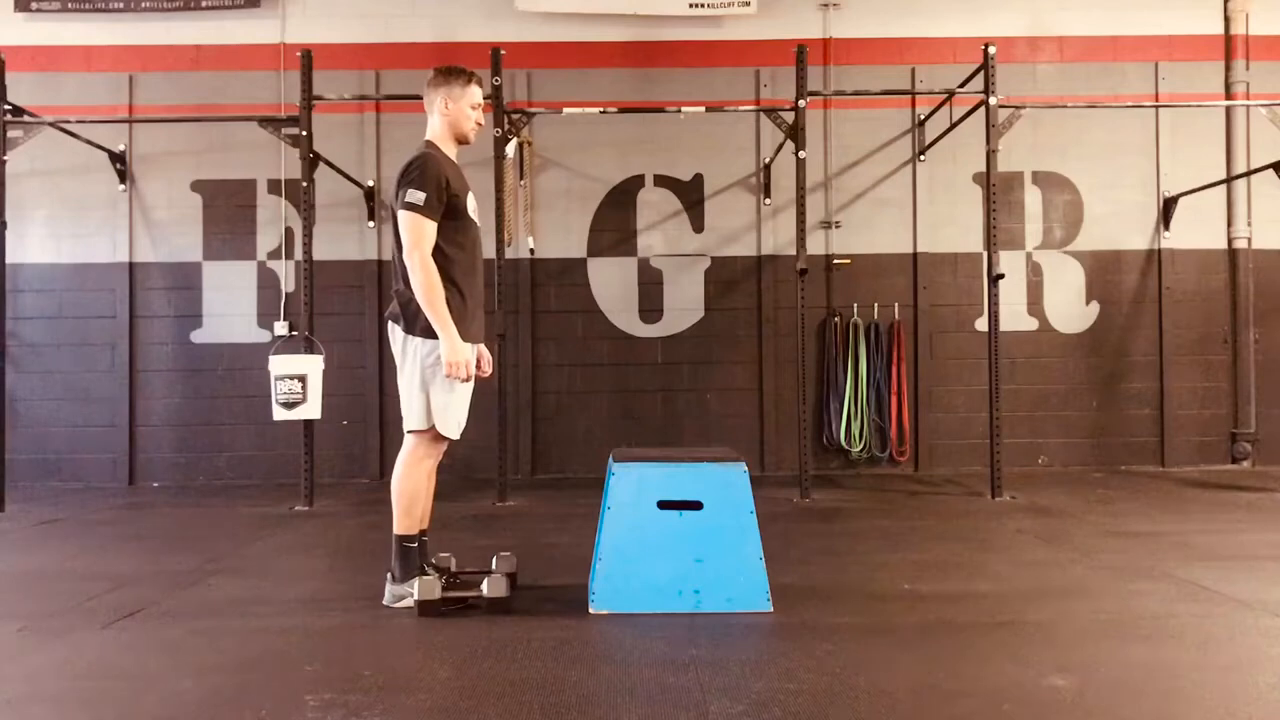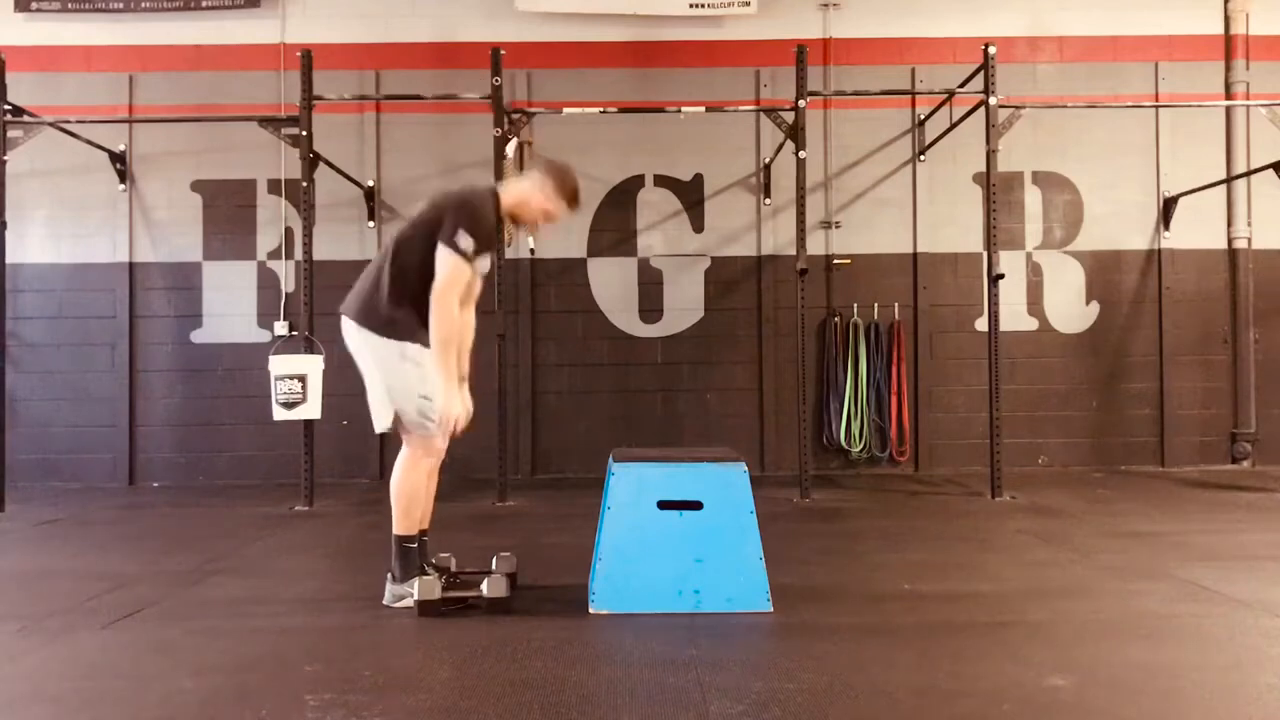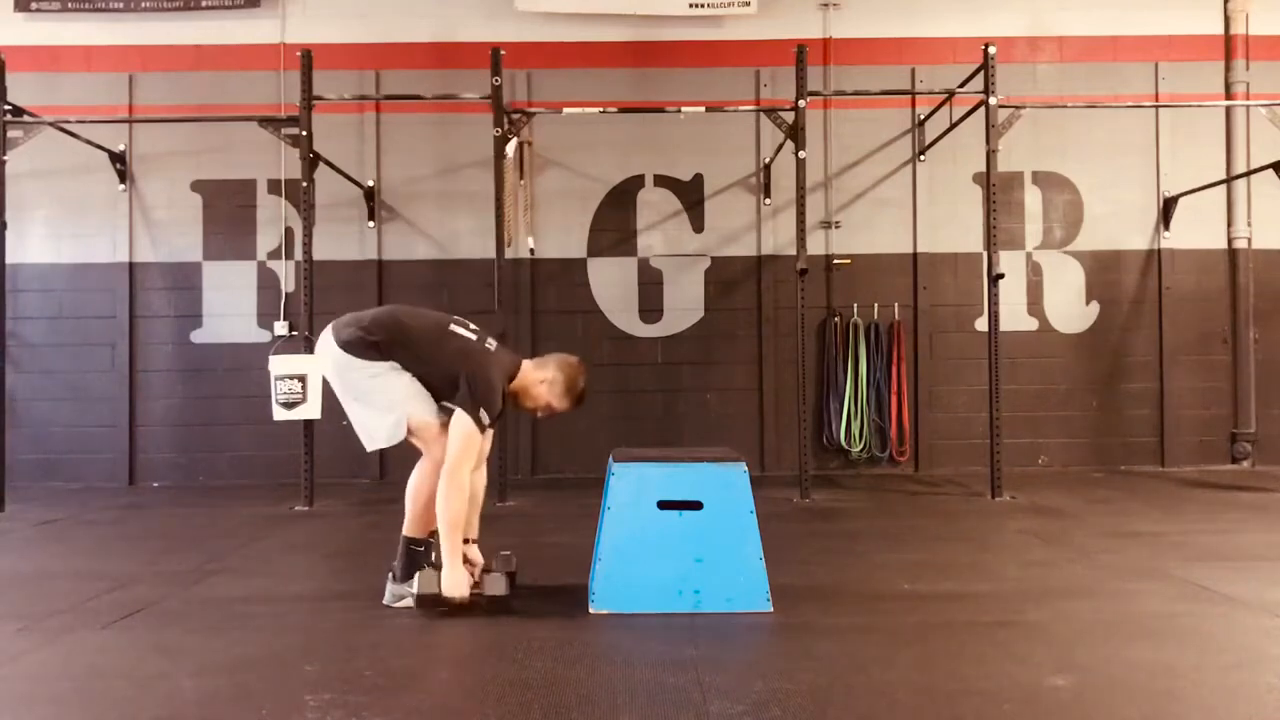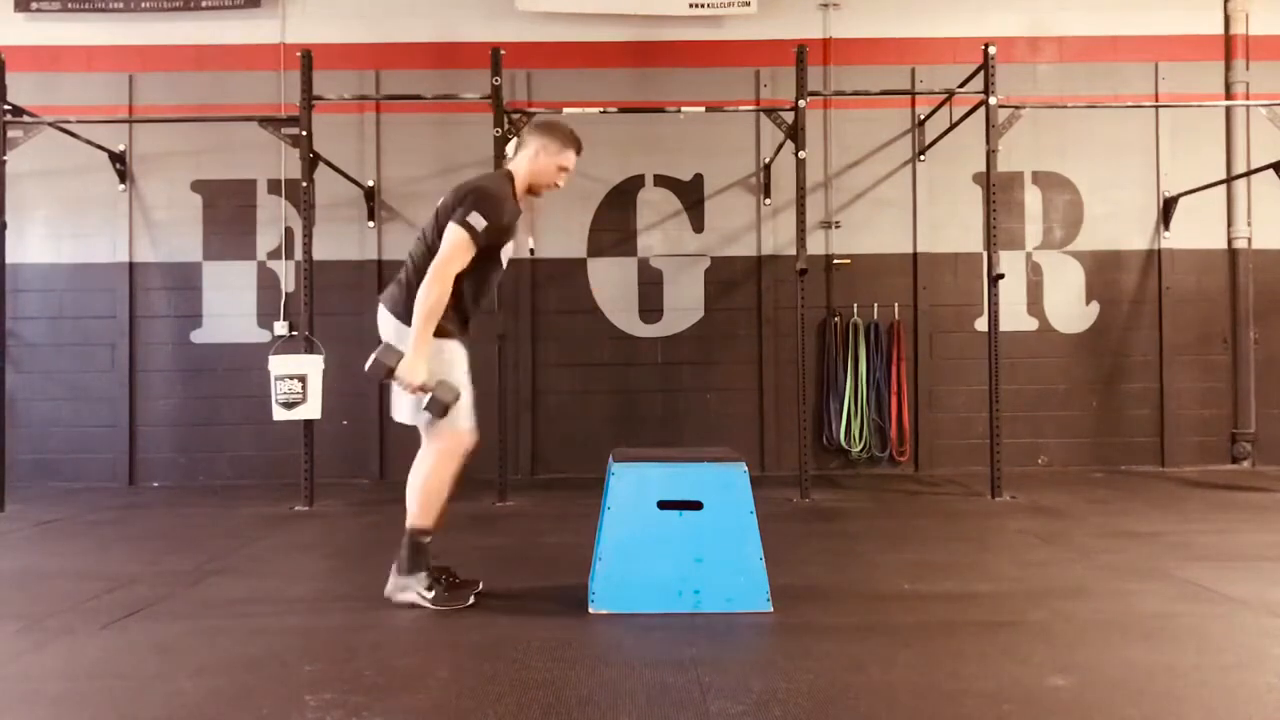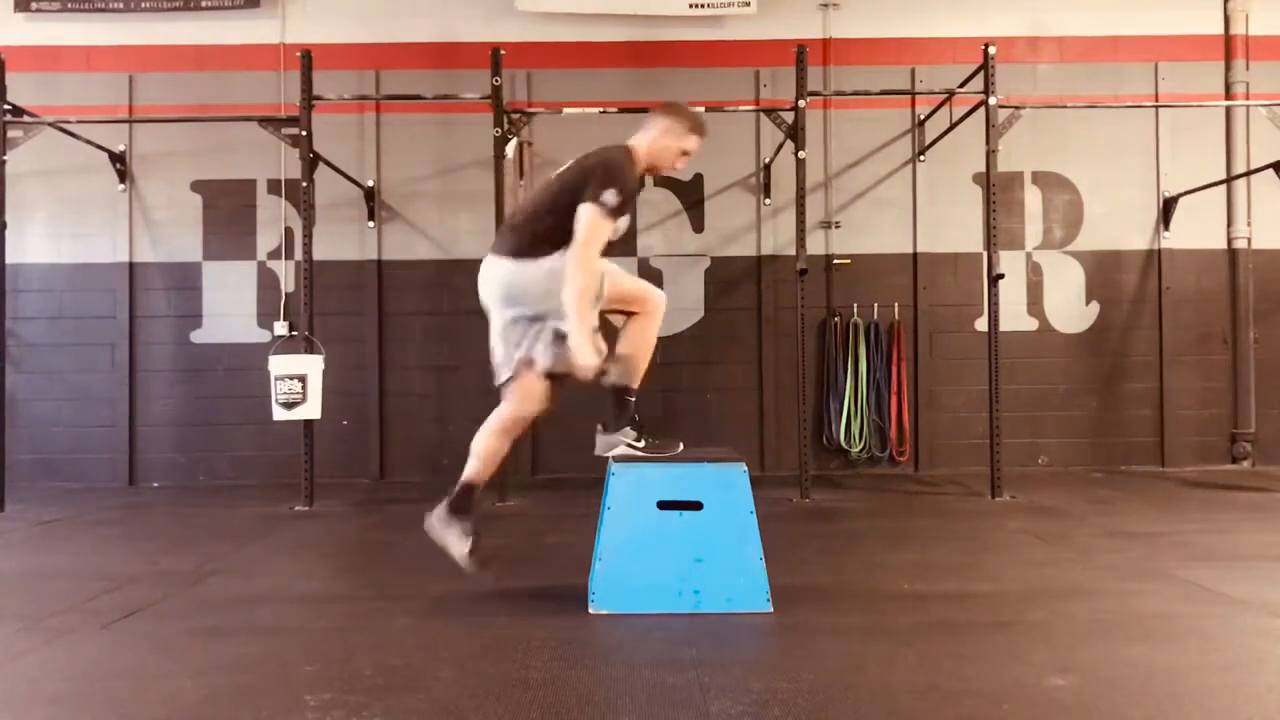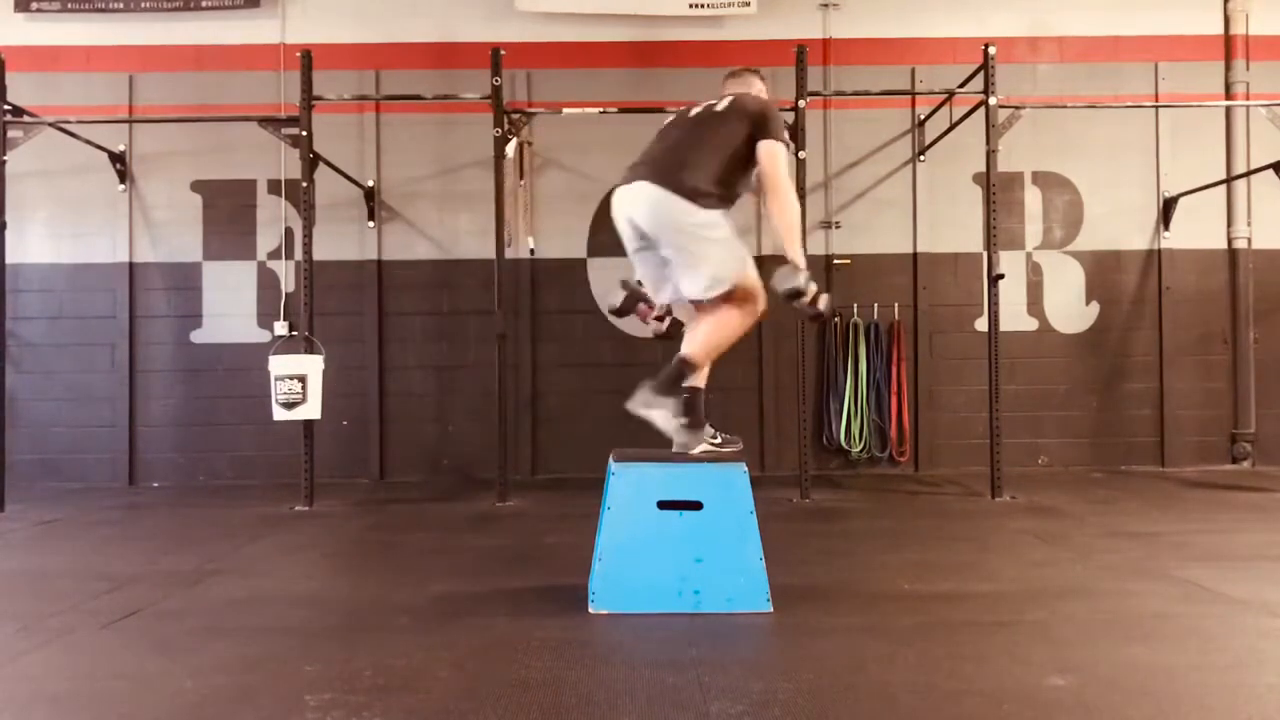
dt=0.7s
person 1, frame 1
left shoulder: (449, 172)
right shoulder: (425, 169)
right elbow: (417, 258)
left wrist: (473, 338)
right wrist: (448, 337)
left hip: (452, 334)
right hip: (432, 334)
left knee: (432, 444)
right knee: (424, 443)
left ankle: (418, 564)
right ankle: (403, 575)
person 1, frame 2
left shoulder: (487, 221)
right shoulder: (474, 213)
left elbow: (464, 307)
right elbow: (444, 301)
left wrist: (462, 384)
right wrist: (449, 387)
left hip: (397, 324)
right hip: (381, 324)
left knee: (431, 440)
right knee: (424, 441)
left ankle: (418, 564)
right ankle: (405, 576)
person 1, frame 3
left shoulder: (498, 376)
right shoulder: (486, 380)
left elbow: (474, 465)
right elbow: (455, 469)
left wrist: (469, 541)
right wrist: (451, 565)
left hip: (361, 347)
right hip: (355, 350)
left knee: (440, 446)
right knee: (438, 449)
left ankle: (416, 564)
right ankle: (407, 578)
person 1, frame 4
left shoulder: (501, 199)
right shoulder: (491, 198)
right elbow: (440, 274)
left wrist: (428, 347)
right wrist: (417, 353)
left hip: (434, 324)
right hip: (419, 322)
left knee: (442, 439)
right knee: (455, 439)
left ankle: (417, 563)
right ankle: (411, 569)
person 1, frame 5
left shoulder: (609, 167)
right shoulder: (617, 172)
left elbow: (584, 255)
right elbow: (583, 255)
left wrist: (584, 330)
right wrist: (580, 339)
left hip: (506, 274)
right hip: (525, 270)
left knee: (524, 403)
right knee: (647, 302)
left ankle: (454, 511)
right ankle: (621, 428)
person 1, frame 6
left shoulder: (692, 116)
right shoulder: (761, 110)
right elbow: (777, 189)
left wrist: (646, 279)
right wrist: (798, 266)
left hip: (630, 198)
right hip: (678, 203)
left knee: (711, 310)
right knee: (748, 300)
left ankle: (692, 424)
right ankle: (661, 390)
